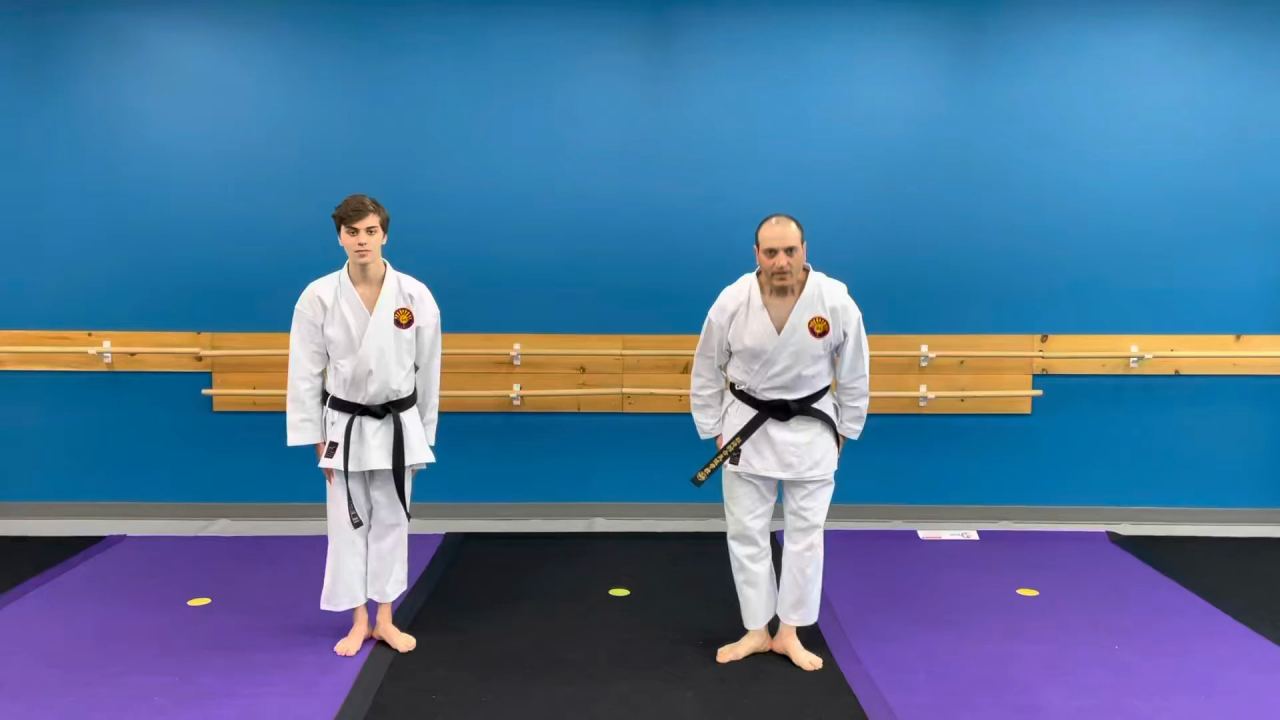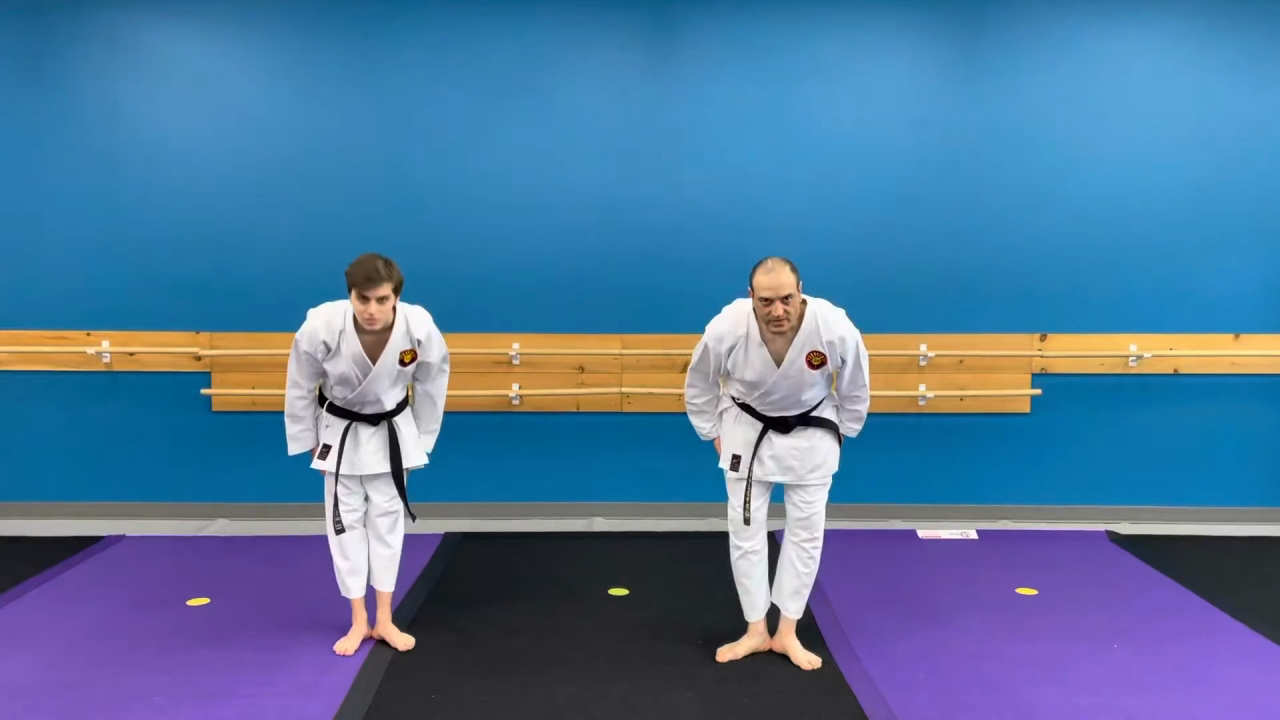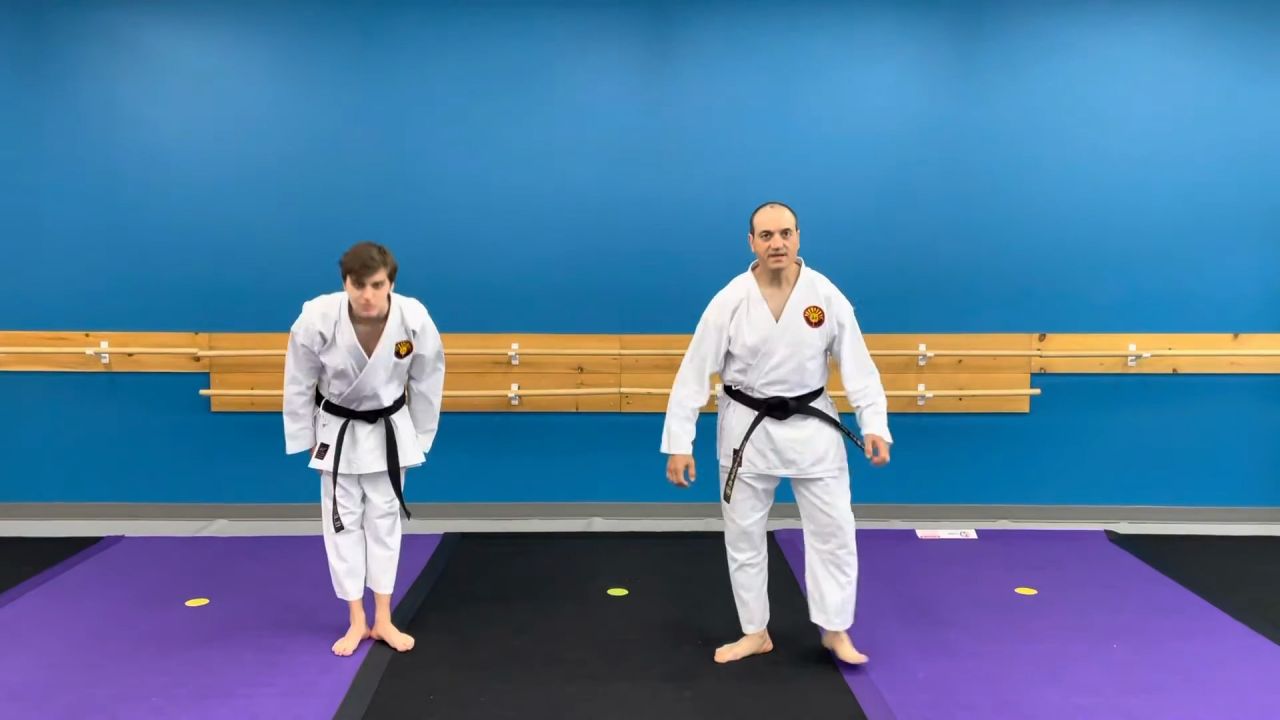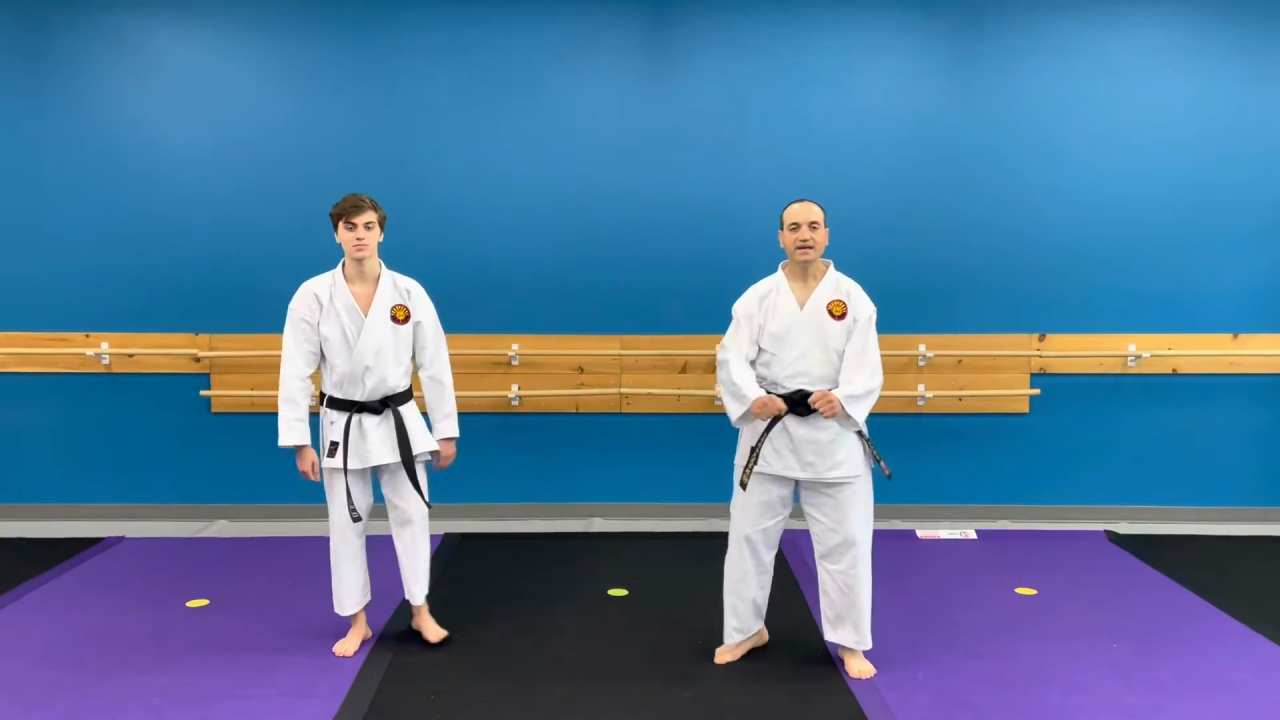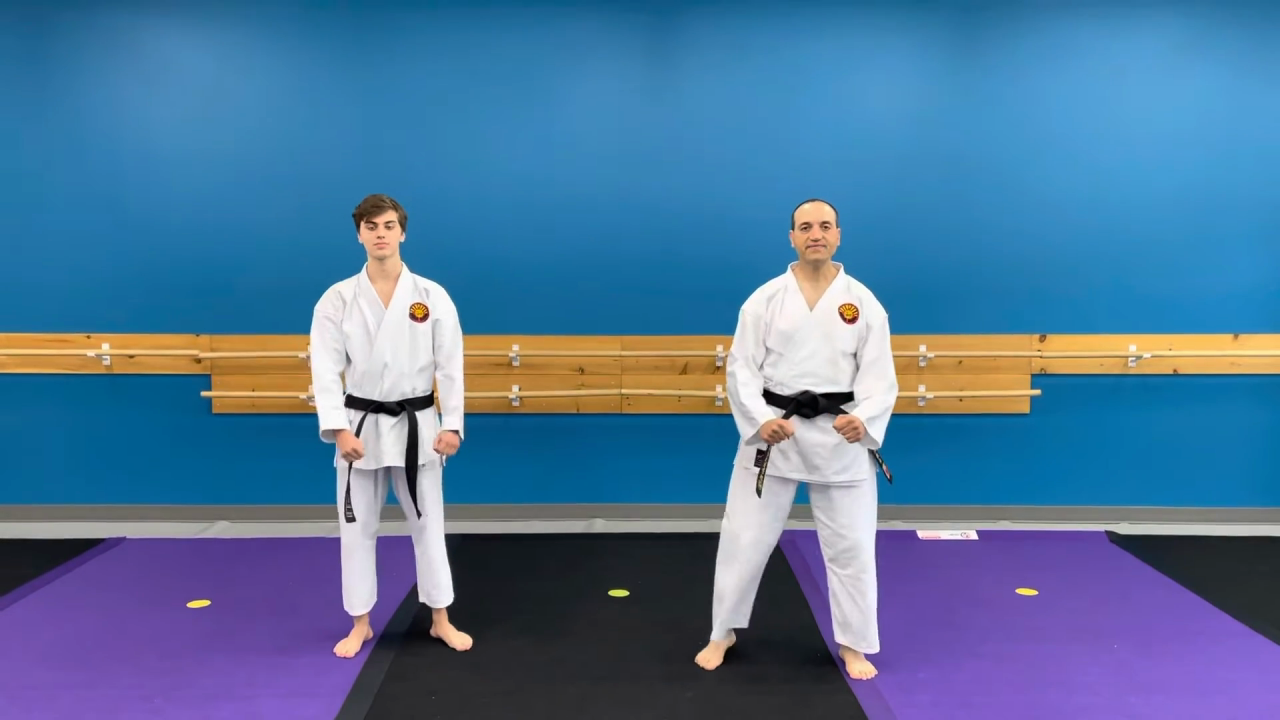
dt=0.4s
person 1, frame 1
left shoulder: (836, 302)
right shoulder: (731, 304)
left elbow: (854, 375)
right elbow: (706, 372)
left wrist: (844, 430)
right wrist: (714, 429)
left hip: (810, 429)
right hip: (748, 425)
left knee: (806, 533)
right knee: (746, 532)
left ankle: (789, 632)
right ankle: (756, 631)
person 1, frame 2
left shoulder: (836, 328)
right shoulder: (725, 329)
left elbow: (854, 387)
right elbow: (700, 384)
left wrist: (841, 432)
right wrist: (714, 431)
left hip: (810, 432)
right hip: (748, 429)
left knee: (806, 530)
right knee: (746, 529)
left ankle: (787, 631)
right ankle: (757, 629)
person 1, frame 3
left shoulder: (827, 297)
right shoulder: (728, 302)
left elbow: (857, 362)
right elbow: (696, 371)
left wrist: (874, 423)
right wrist: (680, 443)
left hip: (810, 426)
right hip: (747, 428)
left knee: (833, 525)
right knee: (744, 534)
left ankle: (835, 628)
right ankle: (755, 632)
person 1, frame 4
left shoulder: (852, 297)
right shoulder: (757, 297)
left elbow: (866, 367)
right elbow: (731, 357)
left wrist: (841, 399)
right wrist: (753, 398)
left hip: (833, 433)
right hip: (768, 429)
left knee: (846, 542)
right knee: (749, 534)
left ankle: (850, 643)
right ankle: (749, 629)
person 1, frame 5
left shoulder: (863, 302)
right shoulder: (765, 299)
left elbow: (879, 374)
right elbow: (741, 367)
left wrist: (864, 418)
right wrist: (760, 420)
left hip: (840, 435)
right hip: (771, 431)
left knee: (852, 545)
right knee: (744, 538)
left ankle: (854, 643)
right ankle: (723, 632)
person 2, frame 1
left shoulder: (415, 294)
right shoulder: (318, 296)
left elbow: (428, 369)
right elbow: (304, 371)
left wrist: (424, 433)
right wrist: (313, 435)
left hip: (397, 425)
right hip: (345, 426)
left knee: (391, 522)
right knee: (347, 524)
left ankle: (385, 620)
right ankle: (358, 622)
person 2, frame 2
left shoulder: (421, 328)
right shoulder: (320, 327)
left elbow: (432, 384)
right elbow: (300, 389)
left wrist: (422, 439)
right wrist: (309, 440)
left hip: (390, 429)
right hip: (340, 429)
left knee: (387, 518)
right knee: (345, 518)
left ankle: (383, 618)
right ankle: (359, 620)
person 2, frame 3
left shoulder: (415, 318)
right shoulder: (315, 318)
left elbow: (427, 383)
right elbow: (299, 385)
left wrist: (419, 440)
right wrist: (307, 444)
left hip: (387, 427)
right hip: (338, 428)
left knee: (385, 519)
right knee: (342, 522)
left ankle: (382, 619)
right ankle: (356, 621)
person 2, frame 4
left shoulder: (410, 292)
right shoulder: (312, 296)
left elbow: (434, 364)
right elbow: (296, 370)
left wrist: (446, 429)
right wrist: (301, 442)
left hip: (398, 421)
right hip: (343, 426)
left knee: (411, 516)
right knee: (347, 525)
left ankle: (421, 611)
right ankle: (357, 623)
person 2, frame 5
left shoulder: (432, 295)
right shoulder: (336, 299)
left elbow: (450, 365)
right elbow: (326, 369)
left wrist: (452, 424)
right wrist: (339, 429)
left hip: (417, 425)
right hip: (361, 427)
left knee: (428, 523)
right knee: (357, 526)
left ankle: (441, 619)
right ankle: (360, 623)
